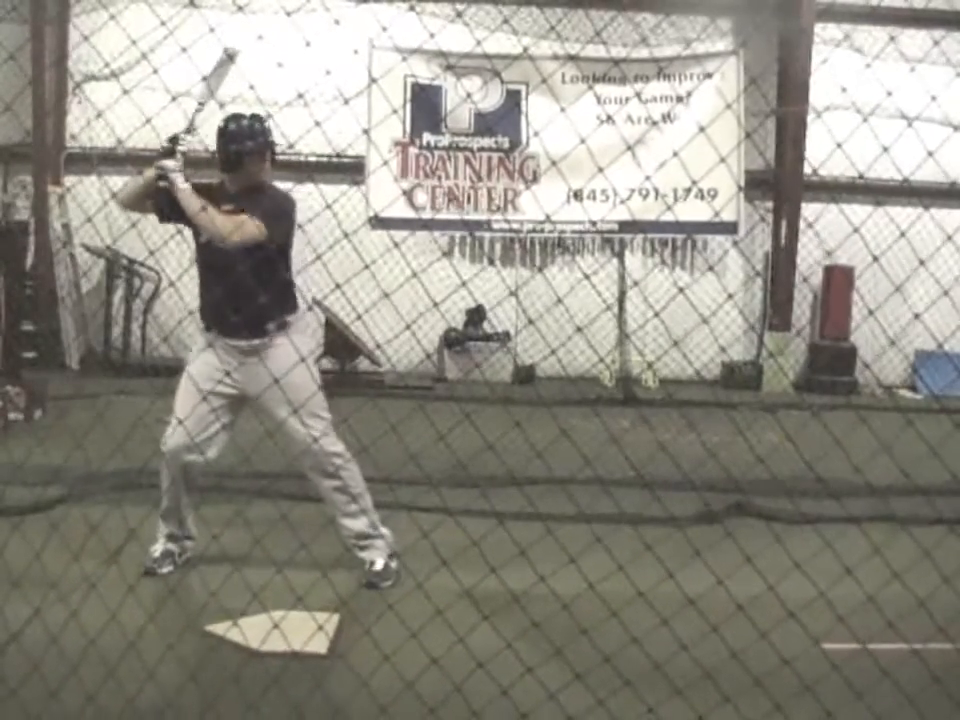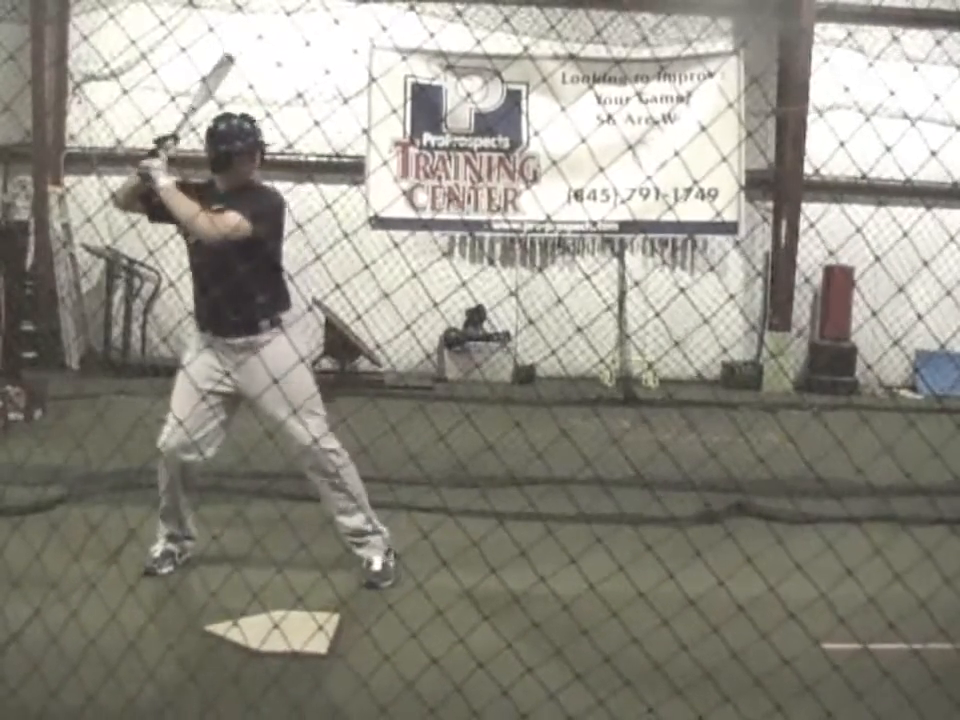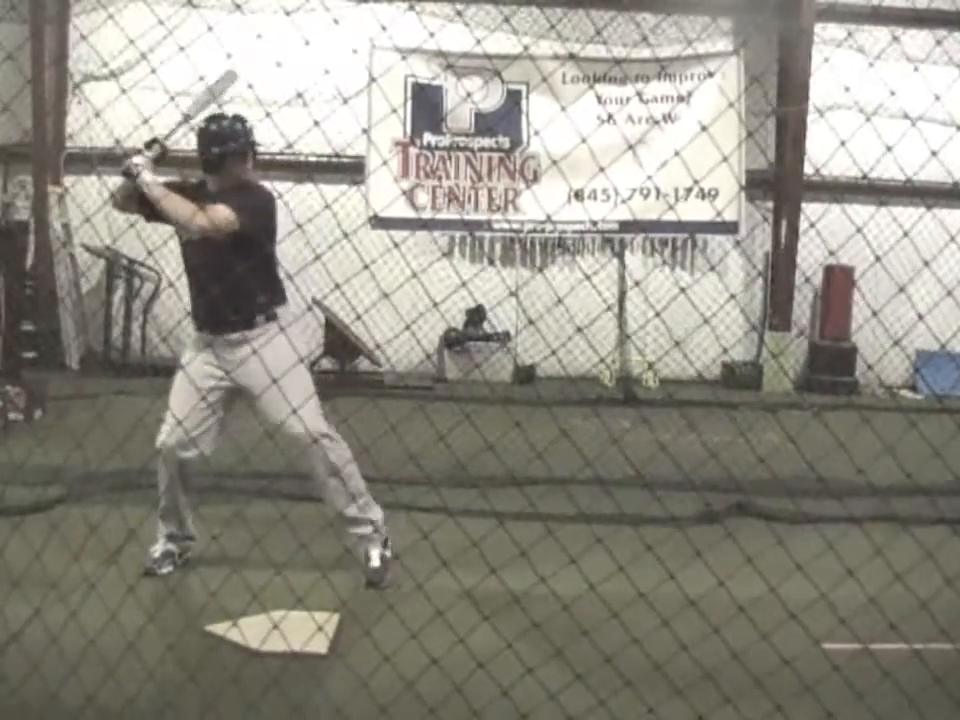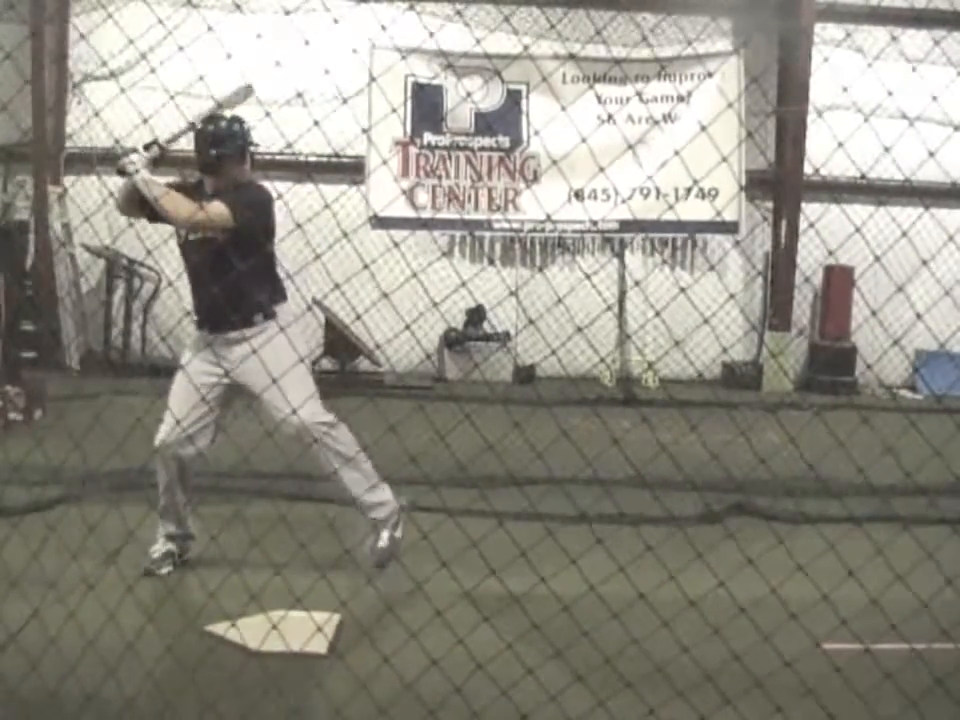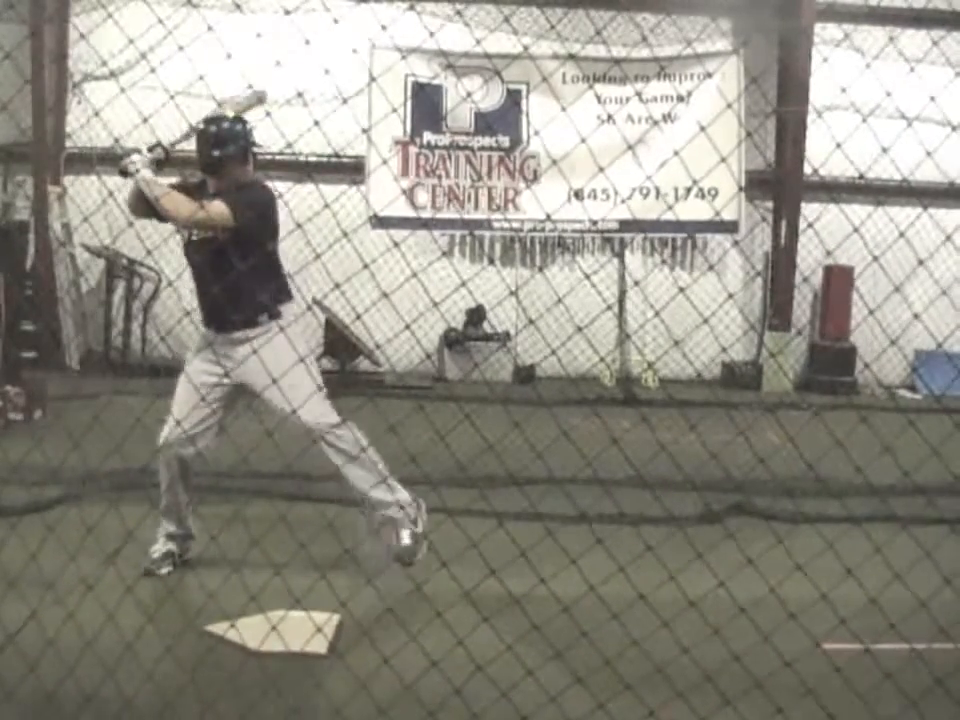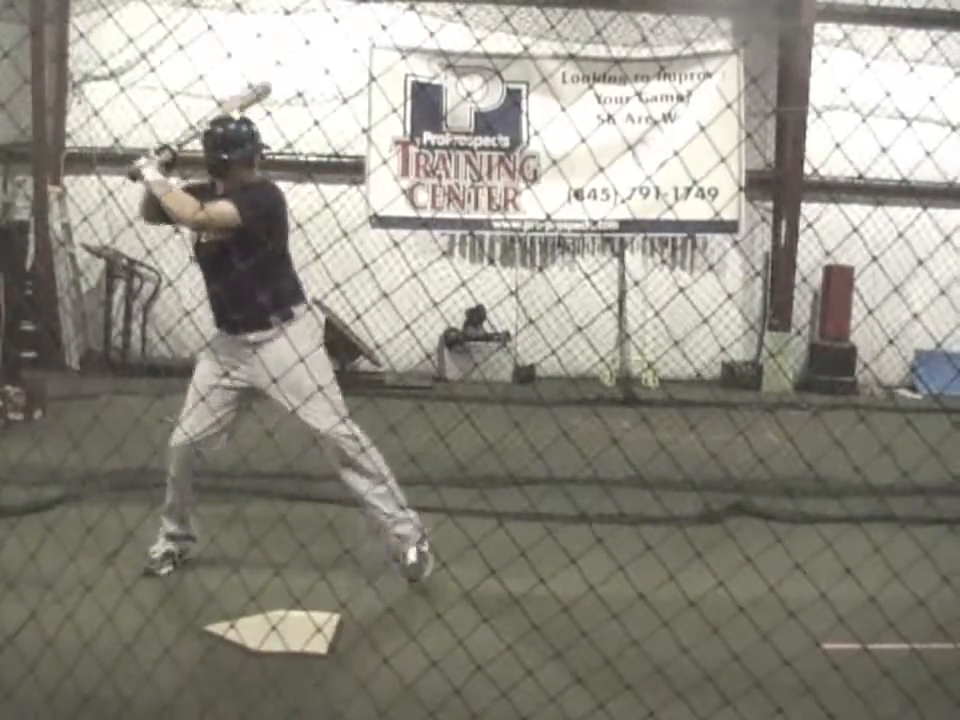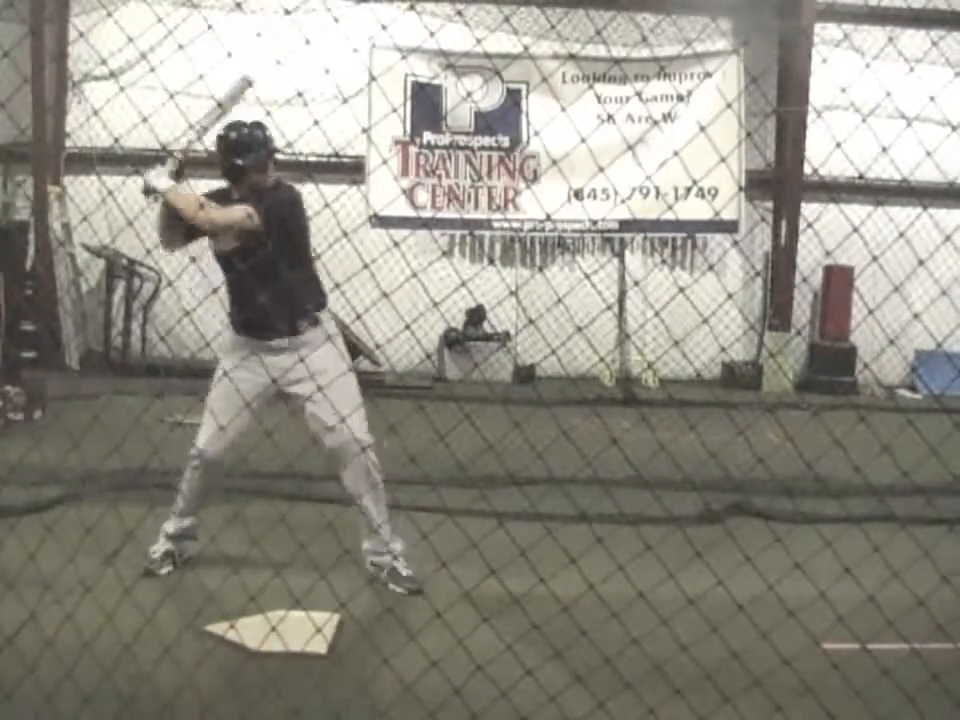
dt=0.1s
person 1, frame 1
left shoulder: (277, 203)
right shoulder: (203, 196)
left elbow: (227, 235)
right elbow: (128, 201)
left wrist: (179, 184)
right wrist: (159, 173)
left hip: (277, 343)
right hip: (217, 346)
left knee: (321, 445)
right knee: (177, 448)
left ankle: (375, 544)
right ankle: (174, 538)
person 1, frame 2
left shoulder: (267, 201)
right shoulder: (193, 193)
left elbow: (211, 231)
right elbow: (122, 201)
left wrist: (163, 182)
right wrist: (148, 173)
left hip: (268, 341)
right hip: (212, 345)
left knee: (316, 443)
right knee: (174, 447)
left ankle: (372, 541)
right ankle: (174, 538)
person 1, frame 3
left shoulder: (256, 198)
right shoulder: (186, 193)
left elbow: (196, 222)
right elbow: (121, 203)
left wrist: (147, 179)
right wrist: (138, 175)
left hip: (263, 335)
right hip: (208, 342)
left knee: (312, 430)
right knee: (172, 445)
left ankle: (371, 532)
right ankle: (174, 539)
person 1, frame 4
left shoulder: (253, 197)
right shoulder: (186, 192)
left elbow: (192, 218)
right elbow: (127, 208)
left wrist: (143, 176)
right wrist: (135, 176)
left hip: (262, 333)
right hip: (208, 341)
left knee: (314, 422)
right knee: (170, 443)
left ankle: (383, 511)
right ankle: (174, 538)
person 1, frame 5
left shoulder: (256, 196)
right shoulder: (191, 192)
left elbow: (189, 216)
right elbow: (136, 208)
left wrist: (145, 175)
right wrist: (143, 175)
left hip: (270, 334)
right hip: (215, 340)
left knee: (324, 423)
right knee: (173, 442)
left ankle: (401, 513)
right ankle: (174, 537)
person 1, frame 6
left shoulder: (264, 196)
right shoulder: (202, 193)
left elbow: (194, 217)
right elbow: (151, 215)
left wrist: (154, 177)
right wrist: (154, 176)
left hip: (284, 334)
right hip: (229, 342)
left knee: (336, 430)
right knee: (185, 442)
left ankle: (405, 532)
right ankle: (175, 537)
person 1, frame 7
left shoulder: (283, 195)
right shoulder: (217, 202)
left elbow: (220, 220)
right elbow: (169, 240)
left wrist: (166, 186)
right wrist: (167, 193)
left hip: (311, 341)
right hip: (249, 347)
left knee: (353, 443)
right knee: (208, 449)
left ankle: (385, 552)
right ankle: (175, 536)
